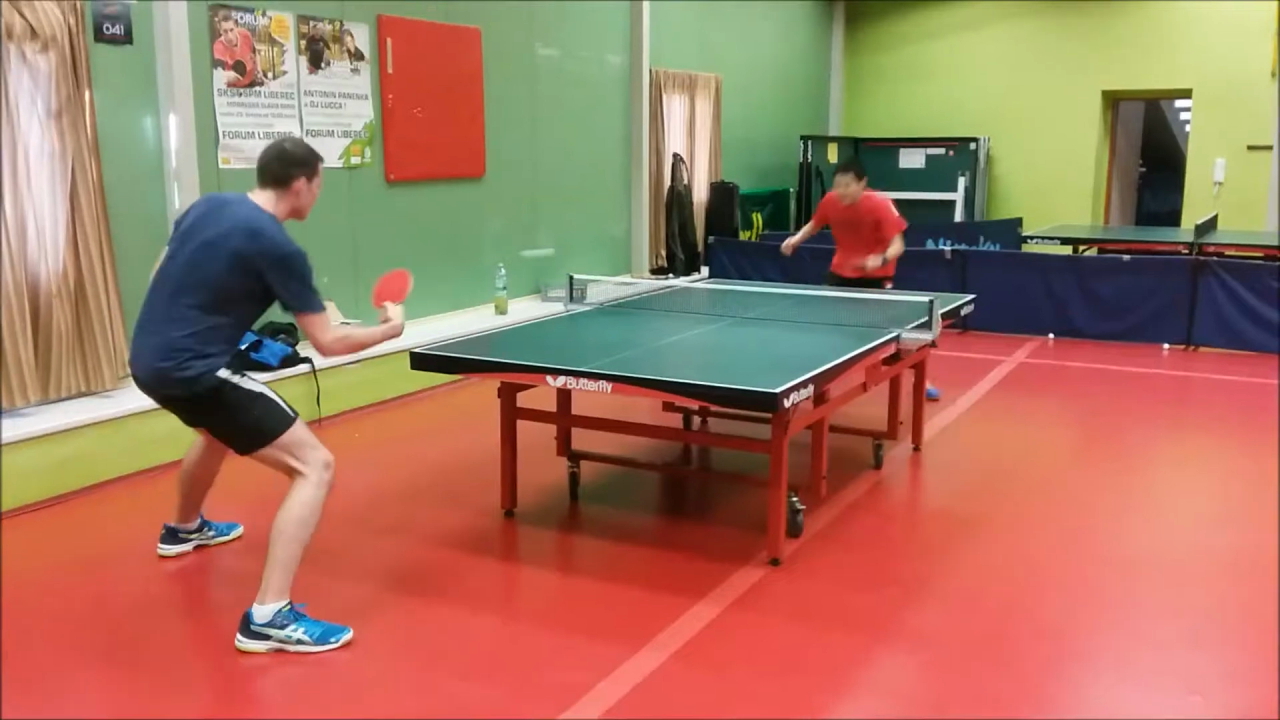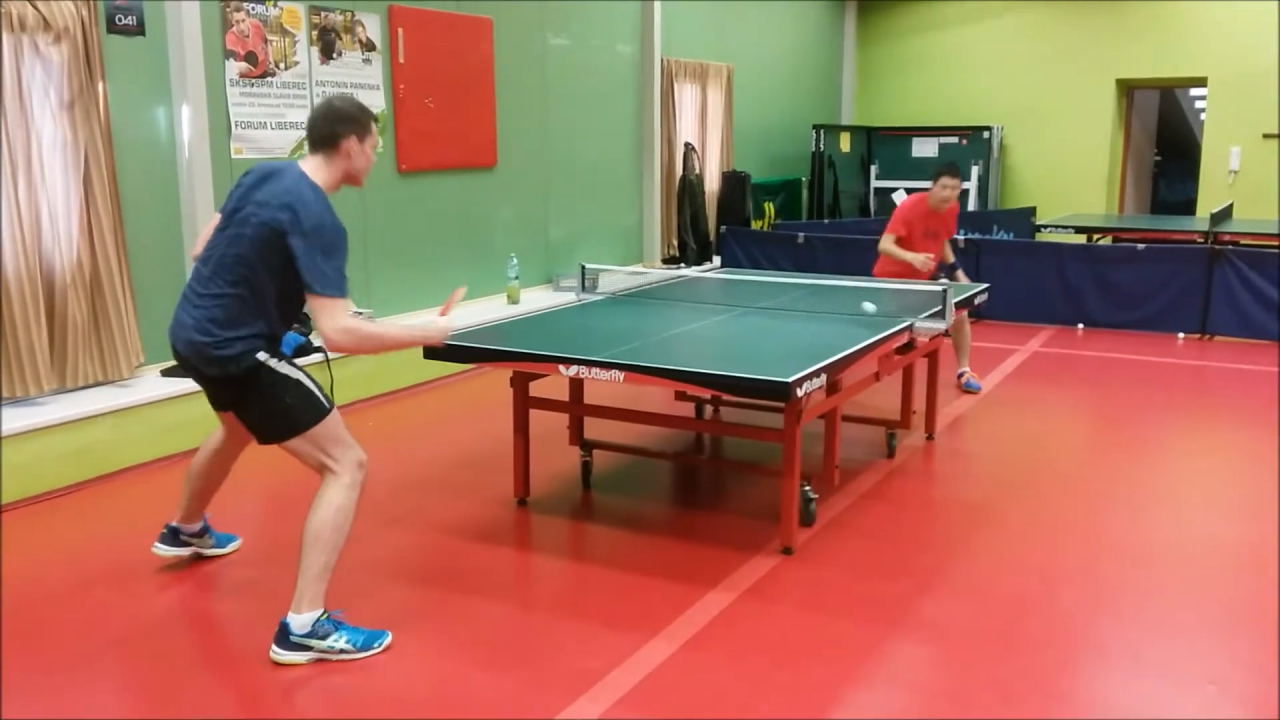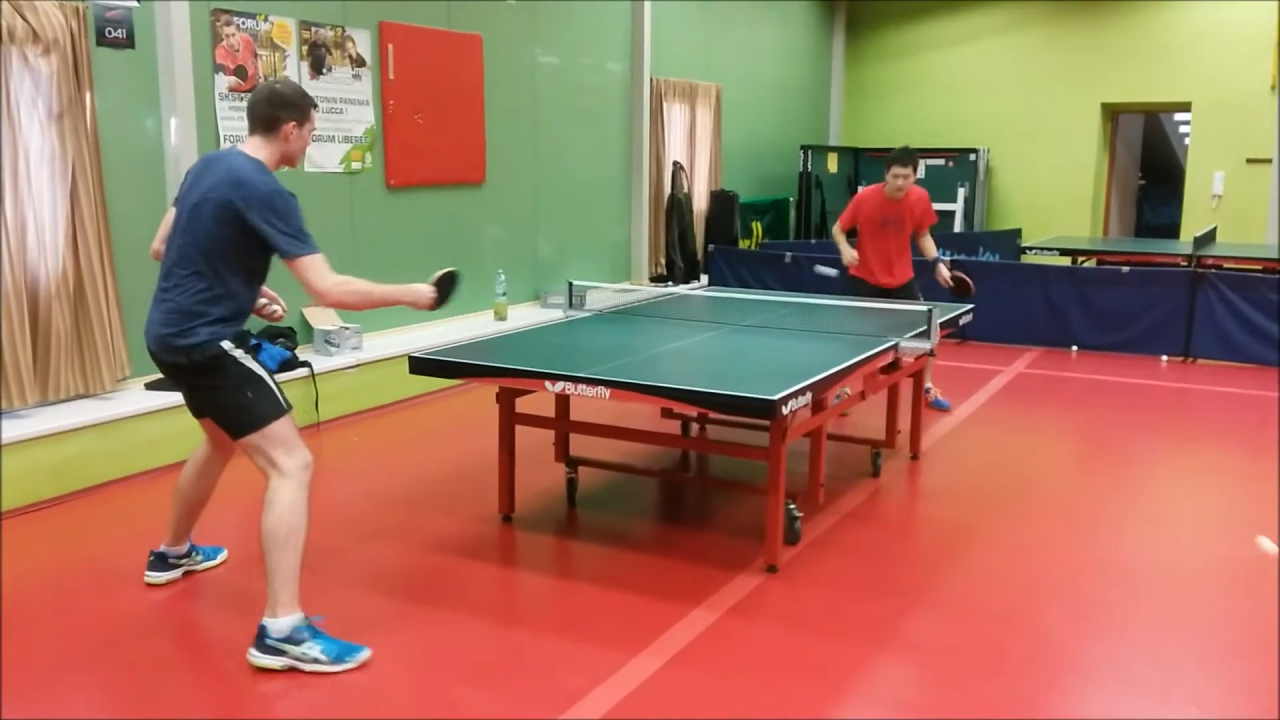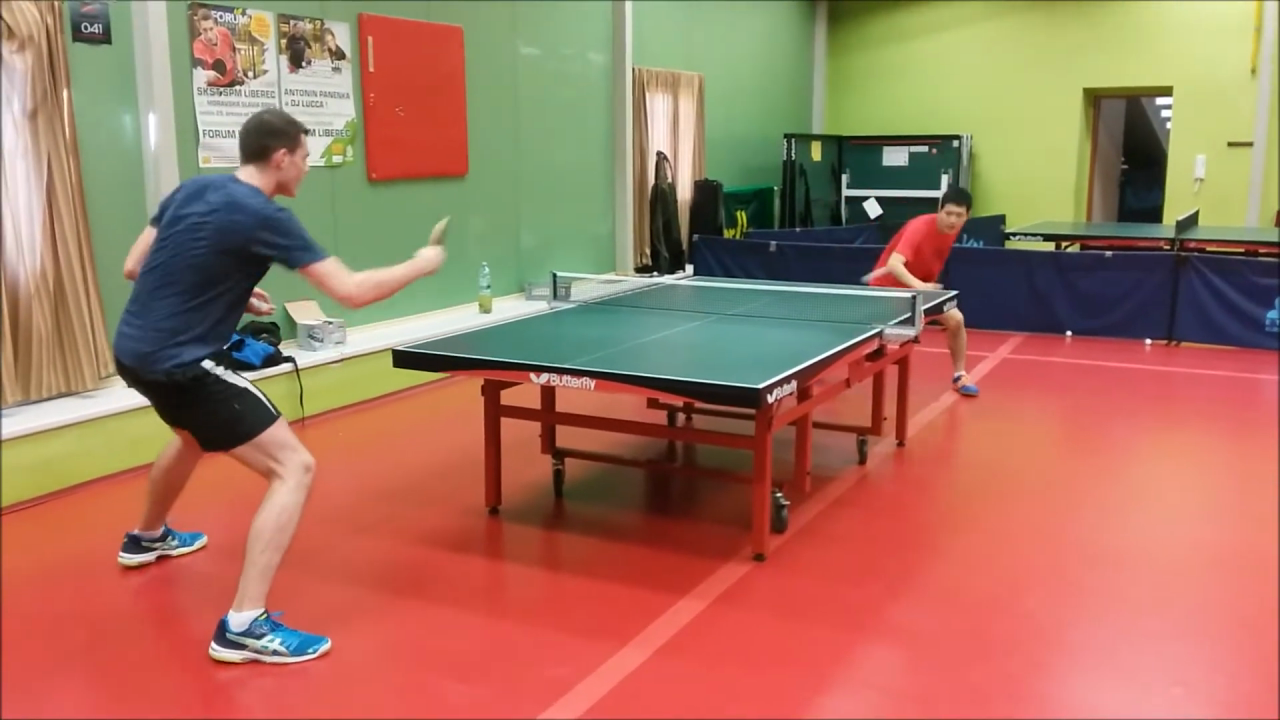
dt=1s
person 1, frame 1
left shoulder: (205, 207)
right shoulder: (277, 248)
left elbow: (167, 280)
right elbow: (328, 342)
right wrist: (389, 328)
left hip: (149, 360)
right hip: (194, 371)
left knee: (216, 432)
right knee: (313, 467)
left ankle: (183, 528)
right ankle: (267, 616)
person 1, frame 2
left shoulder: (262, 174)
right shoulder: (319, 222)
left elbow: (203, 249)
right elbow: (337, 334)
right wrist: (426, 333)
left hip: (192, 333)
right hip: (235, 351)
left knee: (235, 432)
right knee: (345, 465)
left ankle: (183, 530)
right ankle: (302, 626)
person 1, frame 3
left shoulder: (209, 166)
right shoulder: (265, 192)
left elbow: (161, 248)
right elbow: (328, 288)
right wrist: (408, 295)
left hip: (171, 332)
right hip: (204, 342)
left knee: (221, 439)
right knee: (290, 466)
left ankle: (171, 553)
right ankle: (282, 630)
person 1, frame 4
left shoulder: (194, 188)
right shoulder: (267, 216)
left elbow: (134, 266)
right elbow: (350, 290)
right wrist: (420, 264)
left hip: (135, 347)
right hip: (176, 362)
left knee: (193, 437)
right knee: (292, 468)
left ankle: (145, 538)
right ankle: (242, 626)
person 2, frame 1
left shoulder: (880, 204)
right shoulder: (830, 201)
left elbow: (898, 245)
right elbow: (815, 224)
left wrist: (881, 259)
right wrist: (796, 238)
left hip: (876, 273)
right hip: (841, 271)
person 2, frame 2
left shoulder: (953, 210)
right shoulder: (911, 207)
right elbow: (884, 245)
left wrist: (955, 269)
right wrist: (912, 258)
left hip: (928, 275)
right hip: (891, 277)
left knee: (959, 314)
left ankle: (964, 371)
person 2, frame 3
left shoulder: (920, 198)
right shoulder: (864, 198)
left elbow: (923, 235)
right elbow: (838, 229)
left wrist: (938, 263)
right wrist: (845, 248)
left hip: (902, 280)
right hip: (864, 279)
left ankle: (928, 388)
right ankle: (843, 388)
person 2, frame 4
left shoulder: (951, 230)
right shoulder: (919, 229)
right elbow: (894, 265)
right wrist: (918, 284)
left hip: (922, 286)
right hip: (890, 287)
left knee: (956, 321)
left ankle: (959, 376)
